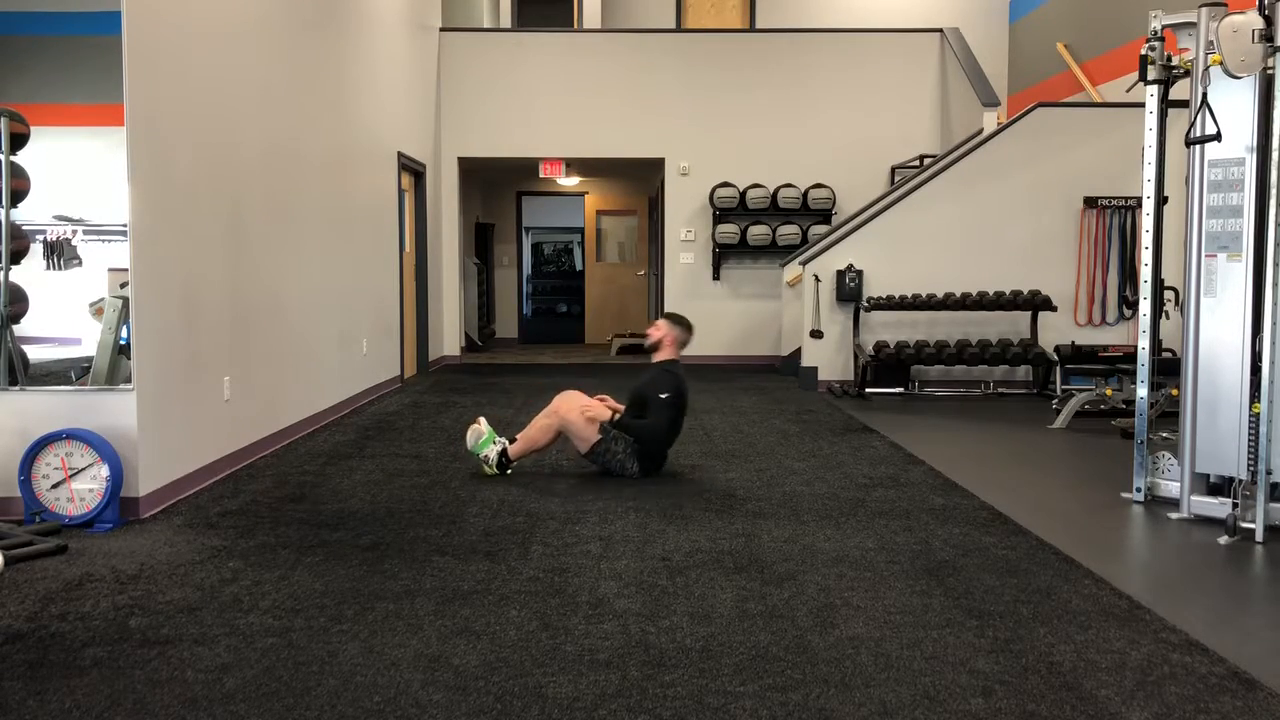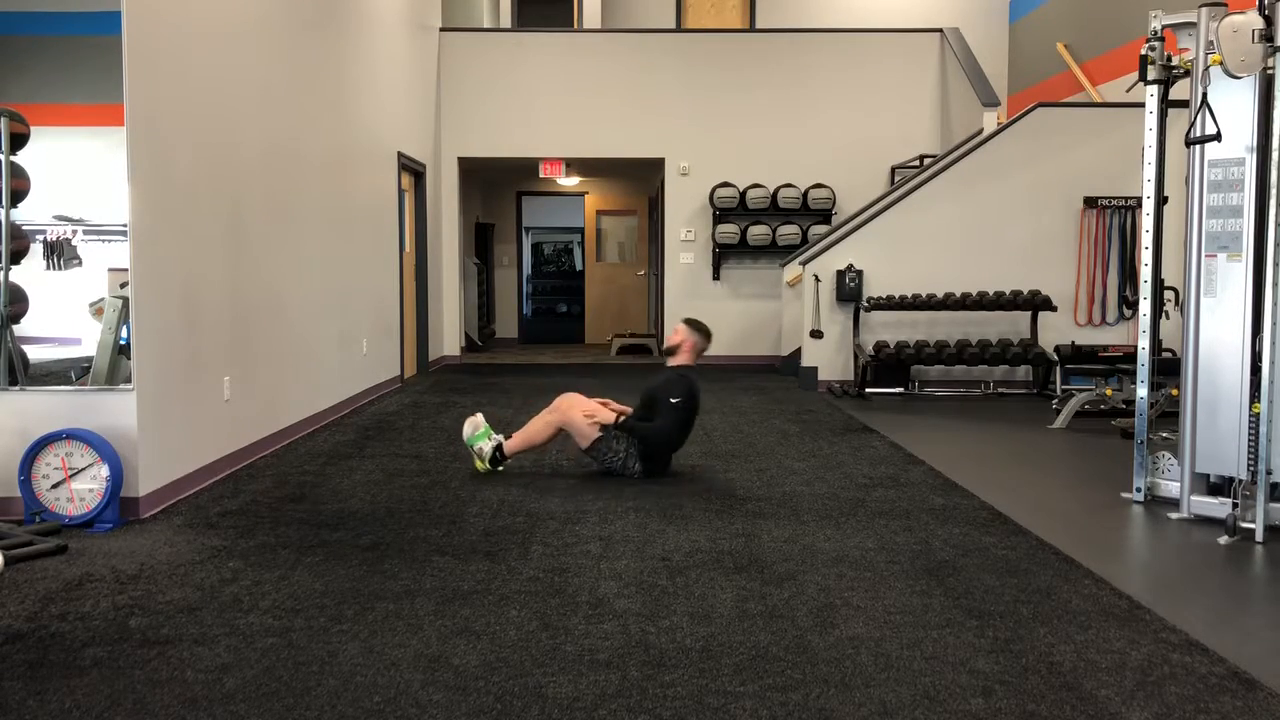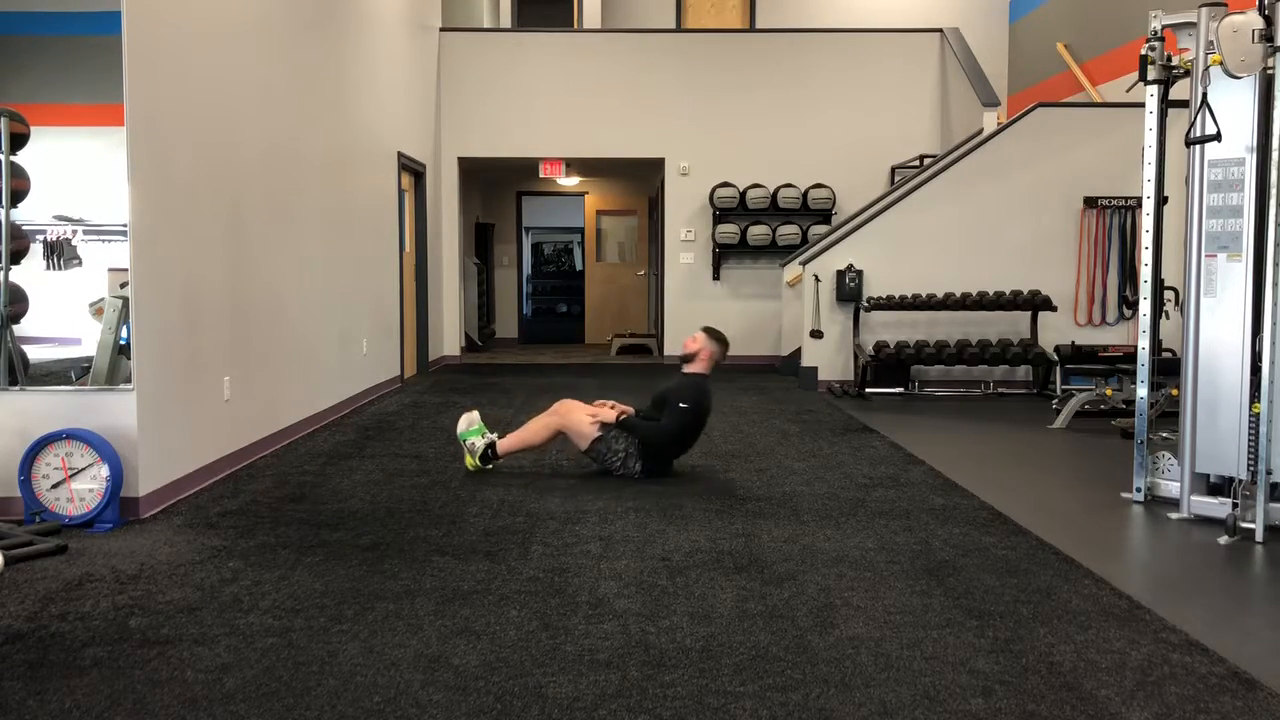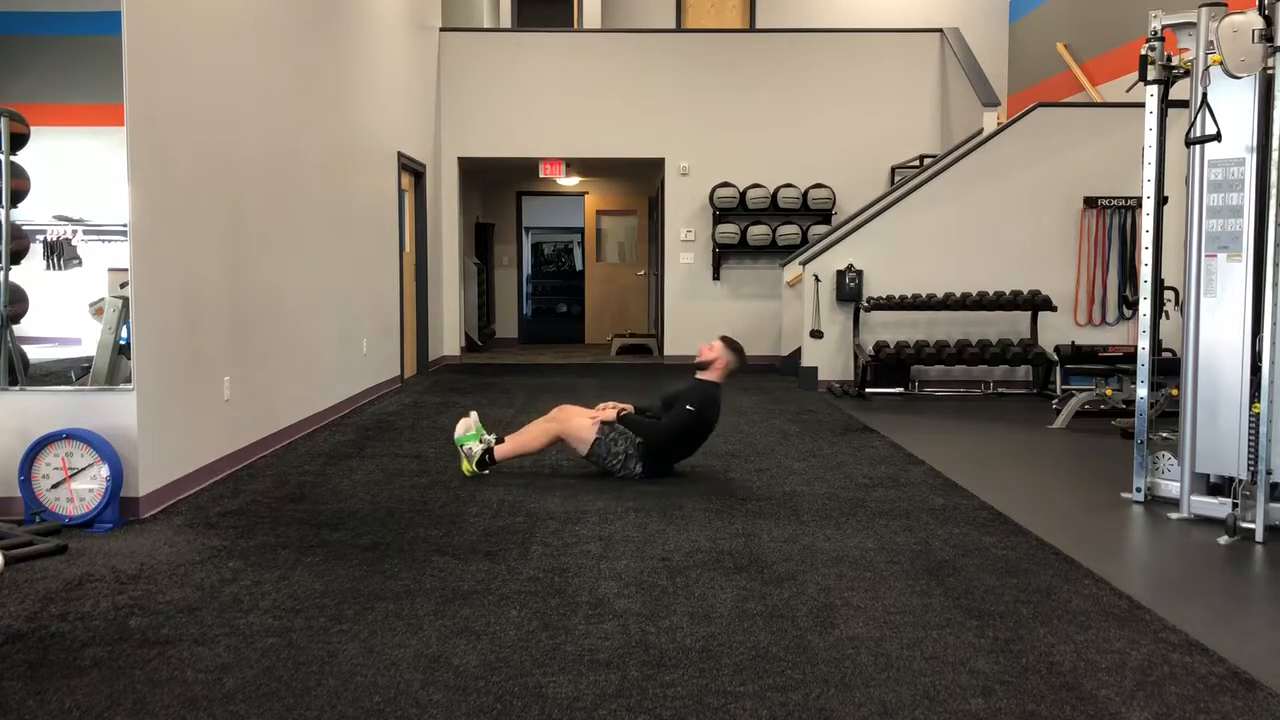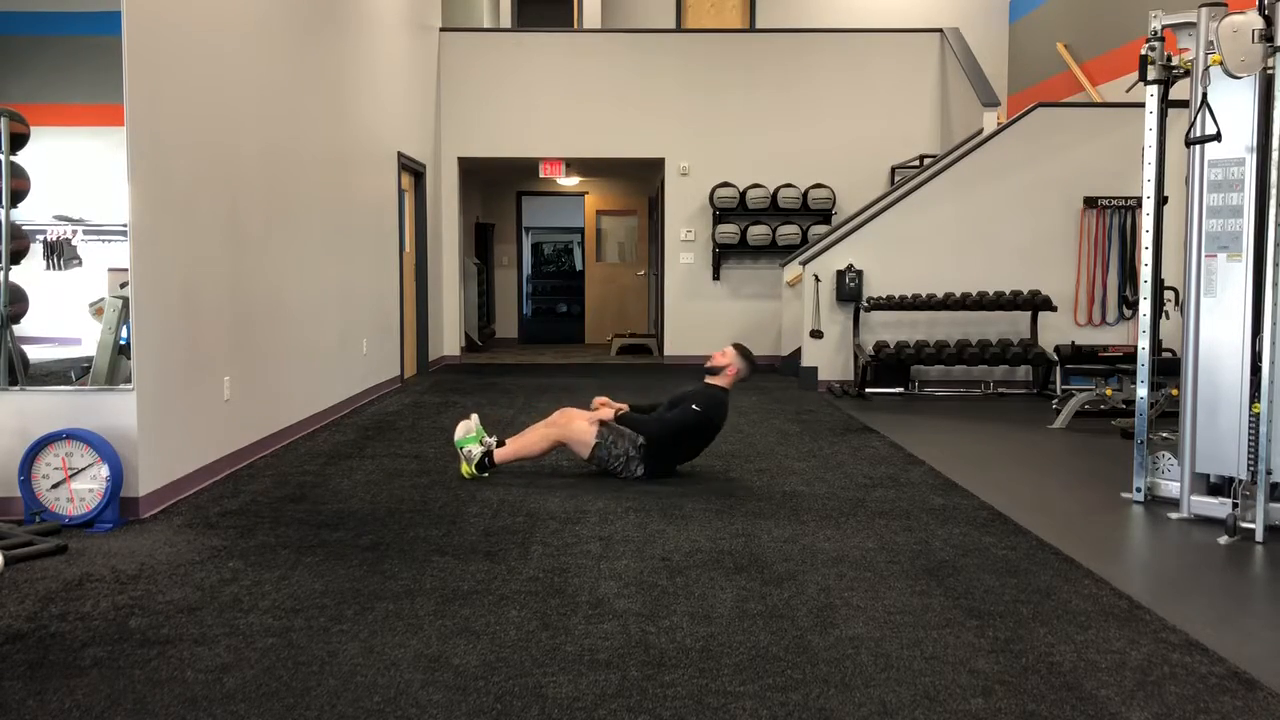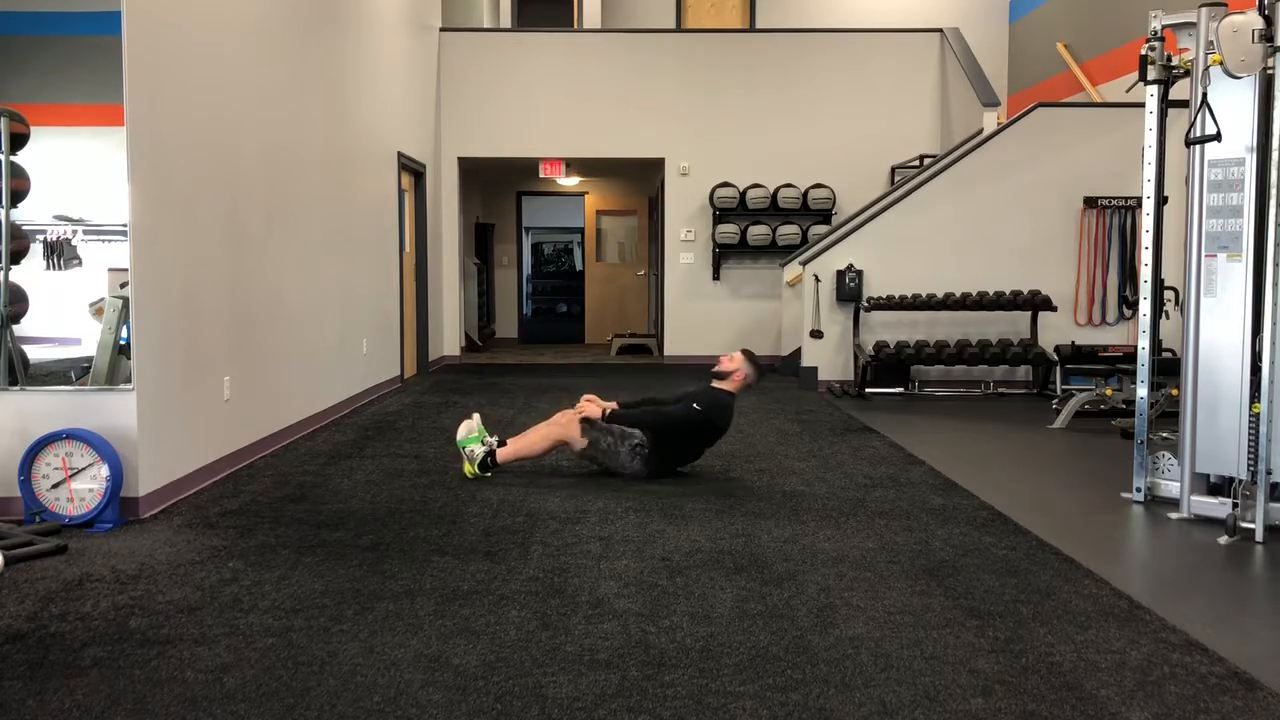
dt=0.1s
person 1, frame 1
left shoulder: (666, 379)
right shoulder: (664, 373)
left elbow: (655, 433)
left wrist: (612, 417)
right wrist: (619, 408)
left hip: (636, 460)
right hip: (631, 450)
left knee: (562, 412)
right knee: (568, 398)
left ankle: (502, 460)
right ankle: (509, 447)
person 1, frame 2
left shoulder: (680, 384)
right shoulder: (677, 377)
left elbow: (661, 437)
left wrist: (616, 420)
right wrist: (626, 411)
left hip: (639, 460)
right hip: (637, 450)
left knee: (563, 412)
right knee: (569, 400)
left ankle: (497, 454)
right ankle: (506, 445)
person 1, frame 3
left shoulder: (692, 392)
right shoulder: (691, 385)
left elbow: (659, 436)
left wrist: (618, 418)
right wrist: (626, 411)
left hip: (638, 460)
right hip: (634, 448)
left knee: (561, 415)
right knee: (565, 407)
left ankle: (486, 453)
right ankle: (496, 442)
person 1, frame 4
left shoulder: (703, 398)
right shoulder: (701, 391)
left elbow: (661, 434)
left wrist: (620, 416)
right wrist: (631, 410)
left hip: (639, 460)
right hip: (640, 448)
left knee: (559, 422)
right knee: (564, 412)
left ankle: (484, 458)
right ankle: (496, 443)
person 1, frame 5
left shoulder: (710, 402)
right shoulder: (707, 395)
left elbow: (660, 428)
left wrist: (615, 415)
right wrist: (624, 408)
left hip: (644, 460)
right hip: (640, 446)
left knee: (563, 427)
right knee: (564, 416)
left ankle: (485, 460)
right ankle: (495, 445)
person 1, frame 6
left shoulder: (715, 404)
right shoulder: (712, 397)
left elbow: (660, 420)
right elbow: (662, 406)
left wrist: (605, 413)
right wrist: (615, 407)
left hip: (646, 458)
right hip: (644, 446)
left knee: (565, 426)
right knee: (567, 417)
left ankle: (487, 460)
right ankle: (497, 446)
